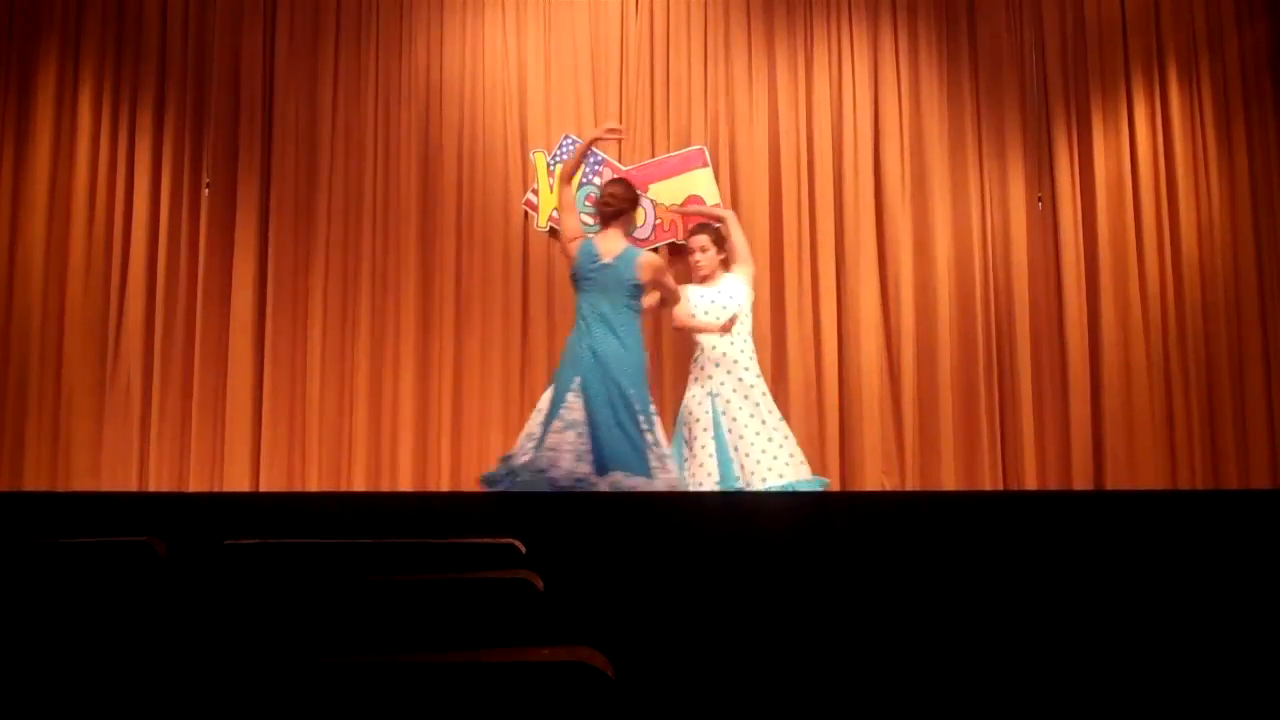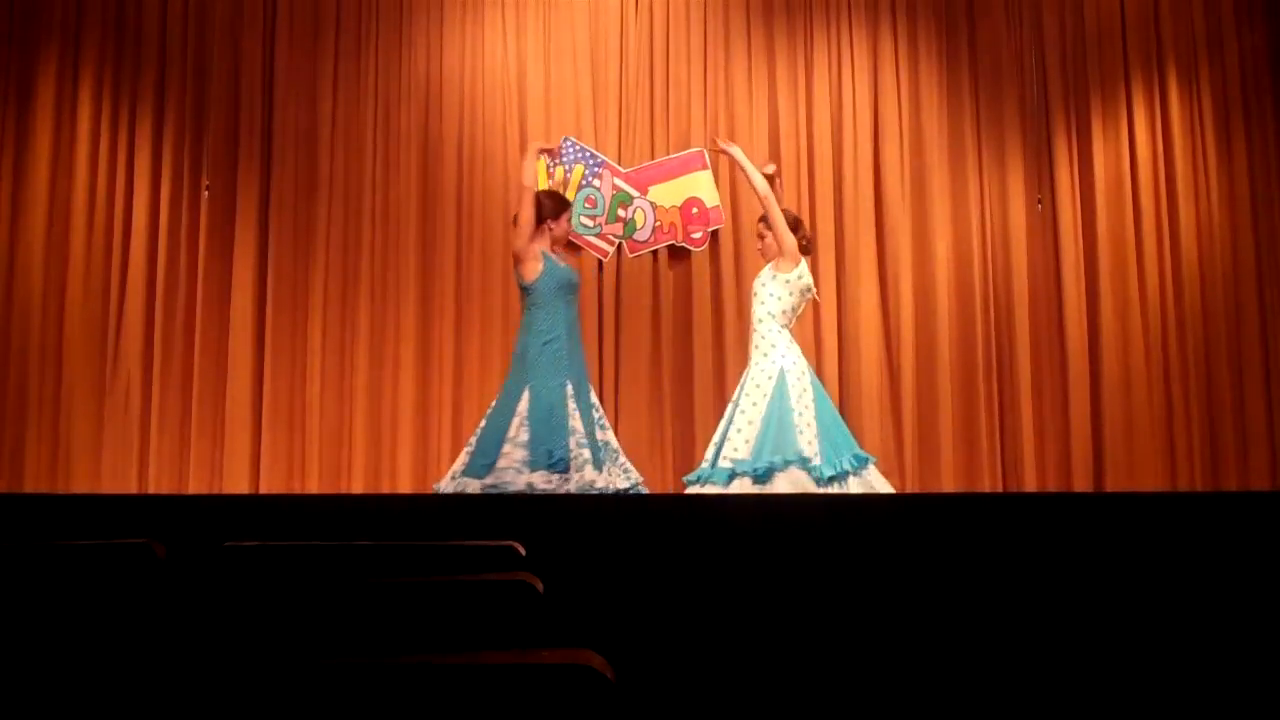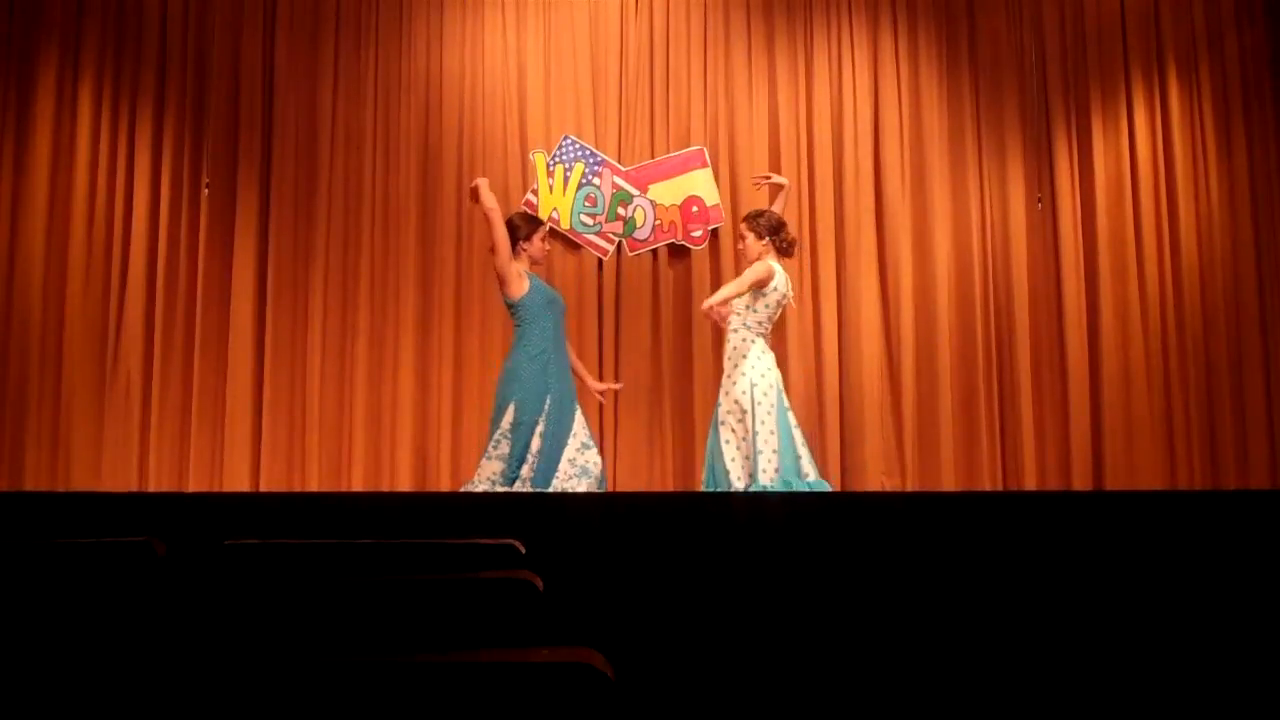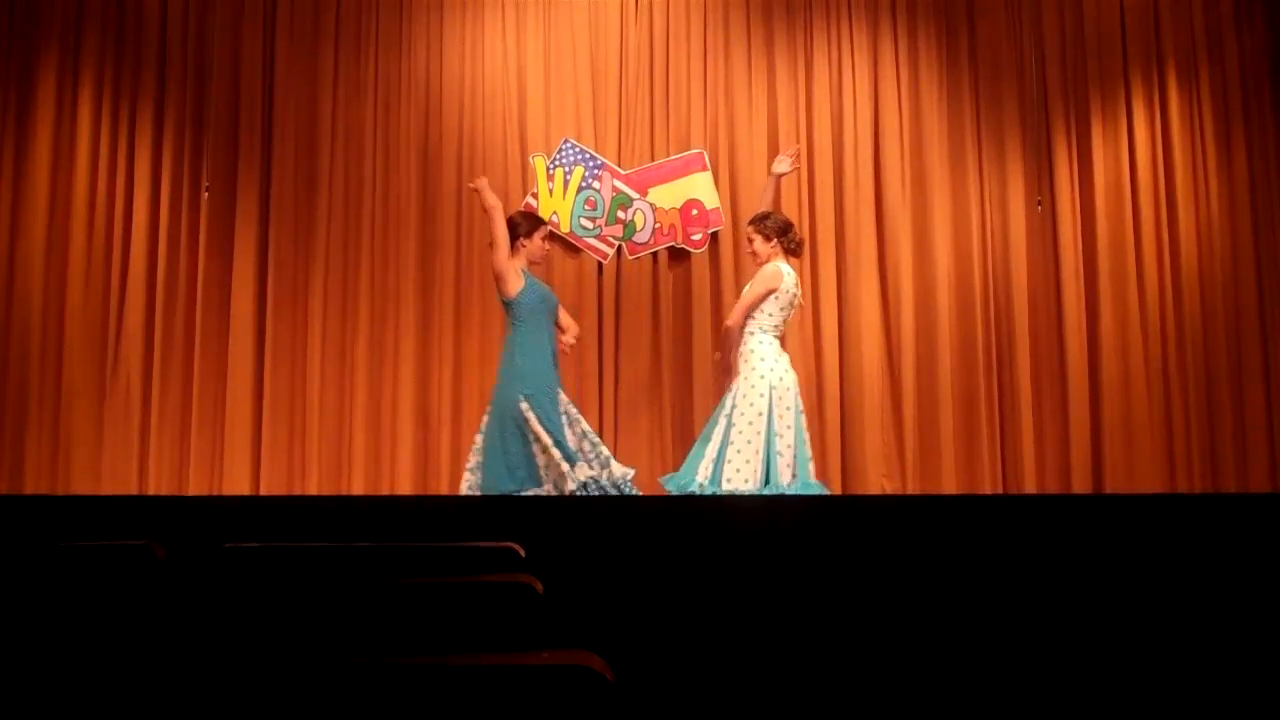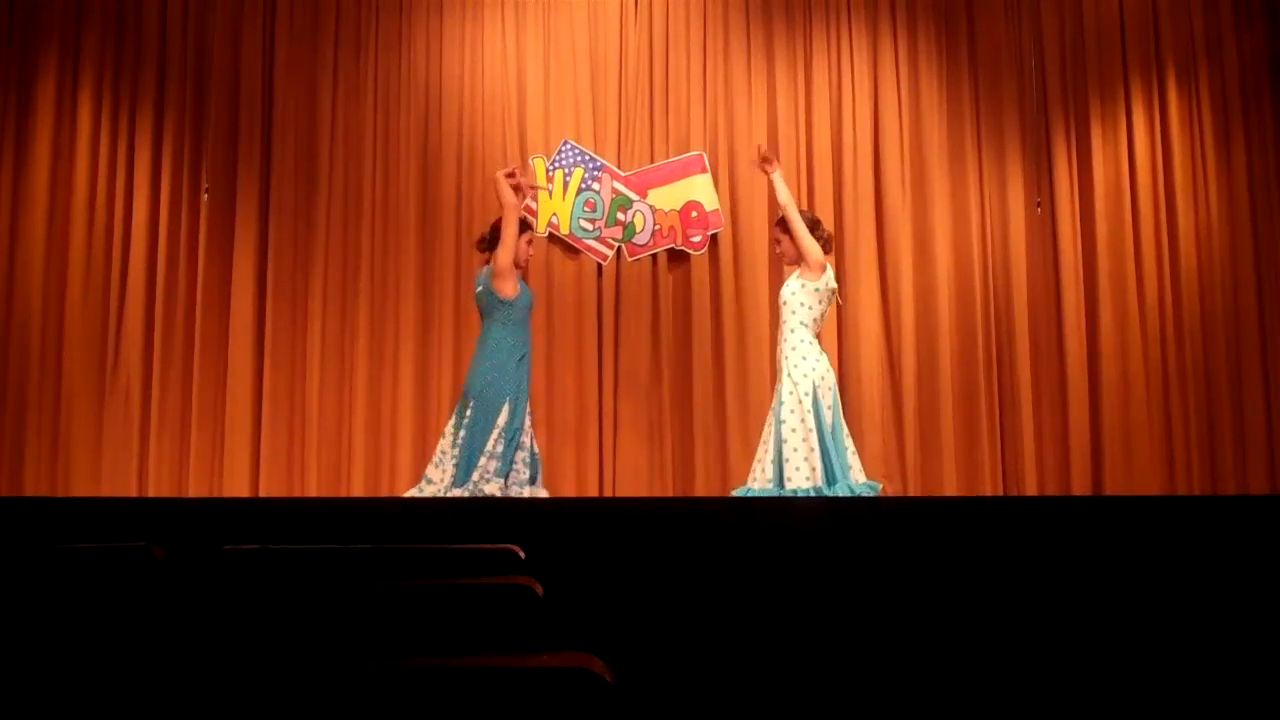
dt=0.7s
person 1, frame 1
left shoulder: (578, 247)
right shoulder: (648, 262)
left elbow: (565, 185)
right elbow: (674, 297)
left wrist: (587, 143)
left hip: (584, 359)
right hip: (625, 365)
left knee: (565, 453)
right knee: (628, 446)
person 1, frame 2
left shoulder: (552, 257)
right shoulder: (527, 254)
right elbow: (527, 195)
right wrist: (533, 153)
left hip: (565, 368)
right hip: (541, 366)
left knee: (570, 453)
right knee: (528, 452)
person 1, frame 3
left shoulder: (536, 286)
right shoulder: (511, 276)
right elbow: (492, 212)
left wrist: (588, 380)
right wrist: (483, 188)
left hip: (554, 388)
right hip: (528, 385)
left knee: (571, 468)
right knee: (522, 467)
person 1, frame 4
left shoulder: (536, 285)
right shoulder: (508, 274)
left elbow: (571, 325)
right elbow: (494, 208)
left wrist: (569, 336)
right wrist: (483, 189)
left hip: (540, 385)
right hip: (524, 385)
left knee: (533, 466)
right knee: (566, 458)
person 1, frame 5
left shoulder: (488, 276)
right shoulder: (501, 274)
right elbow: (509, 209)
left wrist: (519, 193)
right wrist: (503, 182)
left hip: (495, 383)
right hip: (500, 385)
left knee: (491, 467)
right knee: (486, 469)
person 2, frame 1
left shoulder: (740, 278)
right shoulder: (686, 293)
left elbow: (729, 216)
right elbow: (677, 319)
left wrist: (699, 213)
right wrist: (714, 326)
left hip: (747, 383)
right hip: (705, 387)
left knee: (766, 461)
right knee: (711, 470)
person 2, frame 2
left shoulder: (790, 260)
right shoulder: (787, 268)
left elbow: (767, 200)
right elbow: (772, 212)
left wrist: (737, 154)
right wrist: (766, 179)
left hip: (777, 364)
right hip: (771, 364)
left knee: (769, 447)
right knee: (764, 449)
person 2, frame 3
left shoulder: (765, 270)
right shoulder: (772, 271)
left elbow: (742, 282)
right elbow: (768, 224)
left wrist: (716, 300)
right wrist: (783, 190)
left hip: (750, 369)
right hip: (749, 368)
left knee: (757, 459)
right knee: (749, 458)
person 2, frame 4
left shoulder: (773, 273)
right shoulder: (779, 272)
left elbow: (733, 322)
right elbow: (764, 223)
left wrist: (725, 359)
right wrist: (774, 179)
left hip: (762, 373)
right hip: (762, 372)
left knee: (748, 461)
right knee: (760, 461)
person 2, frame 5
left shoulder: (817, 265)
right shoulder: (806, 273)
left elbow: (790, 209)
right elbow: (789, 215)
left wrist: (774, 175)
right wrist: (773, 173)
left hip: (805, 372)
right hip: (799, 372)
left knee: (801, 458)
right knee: (802, 458)
